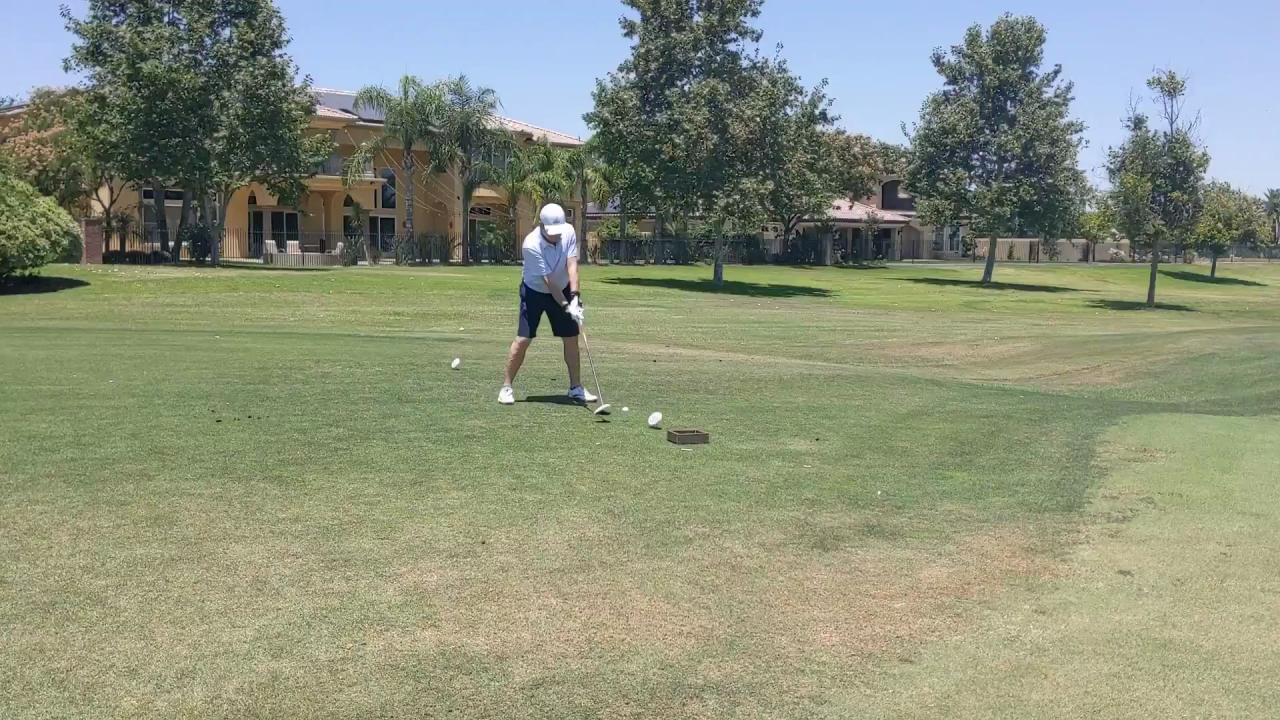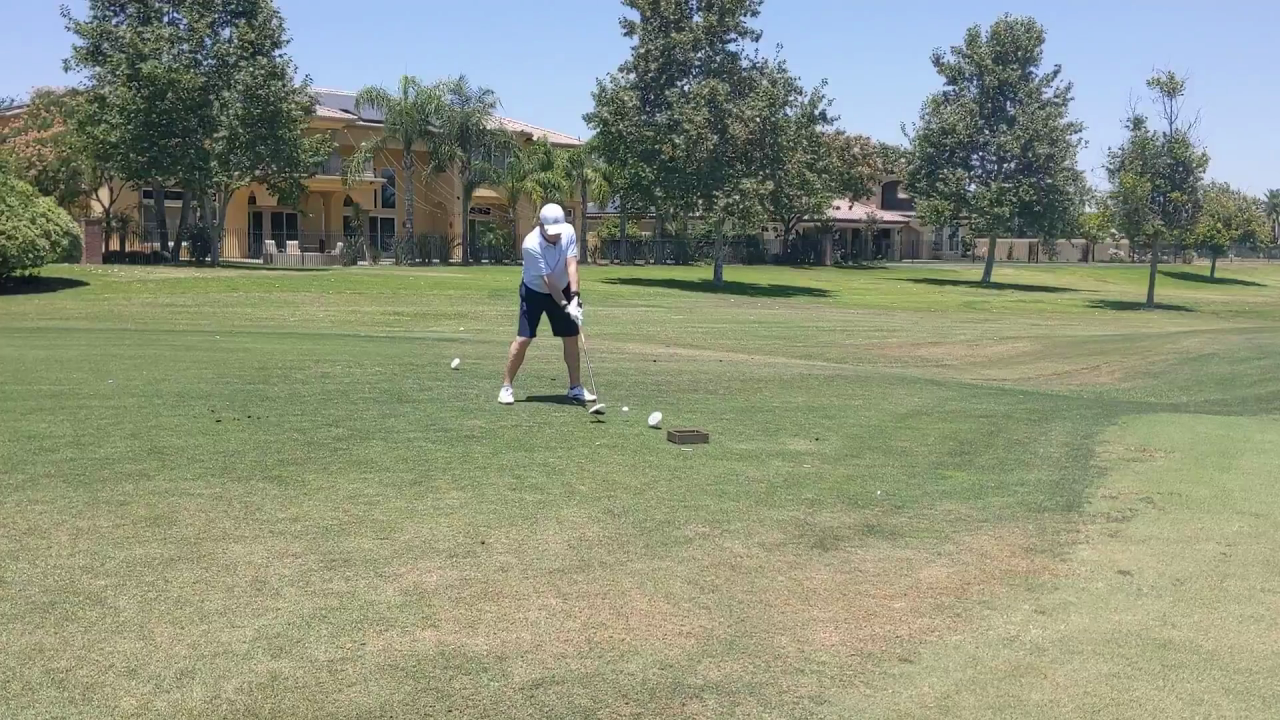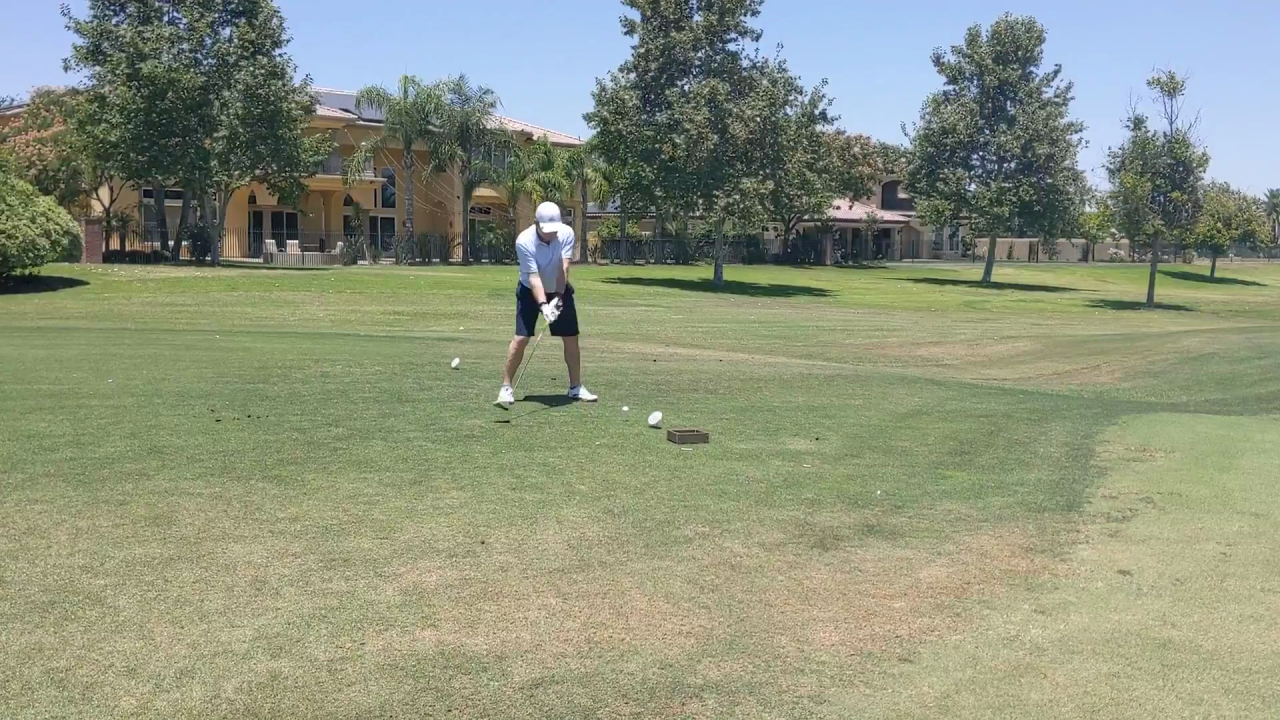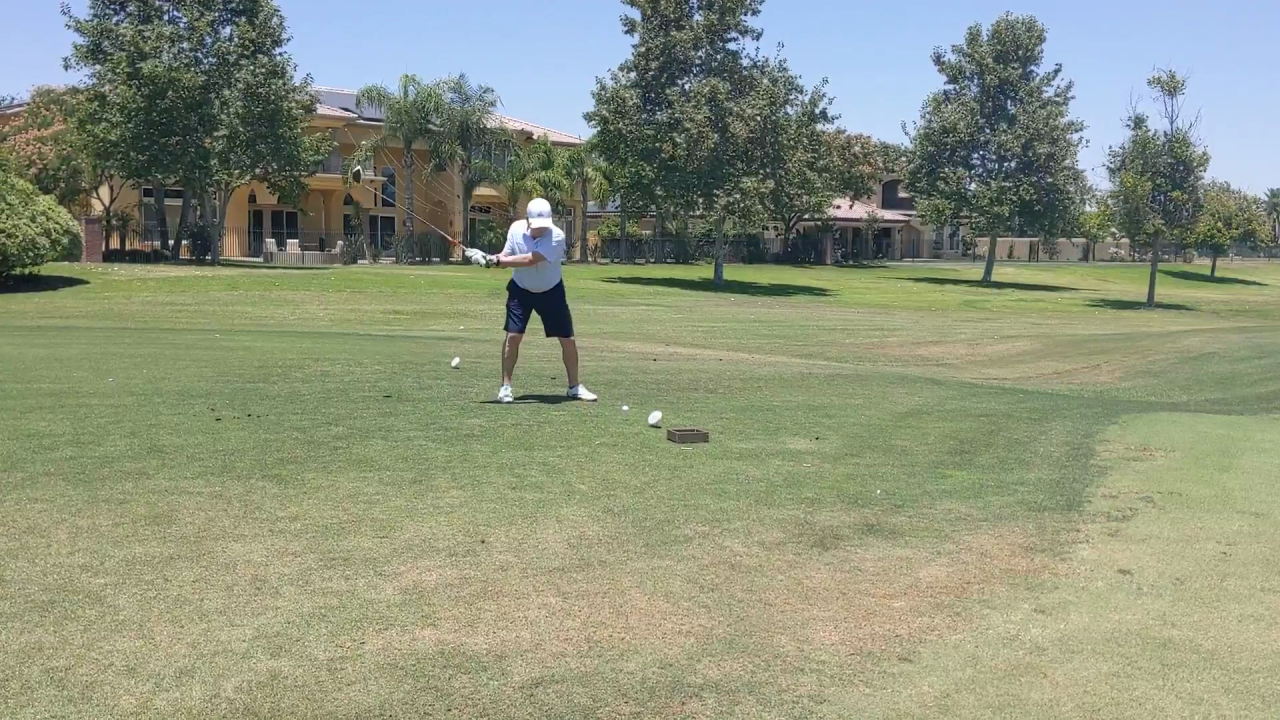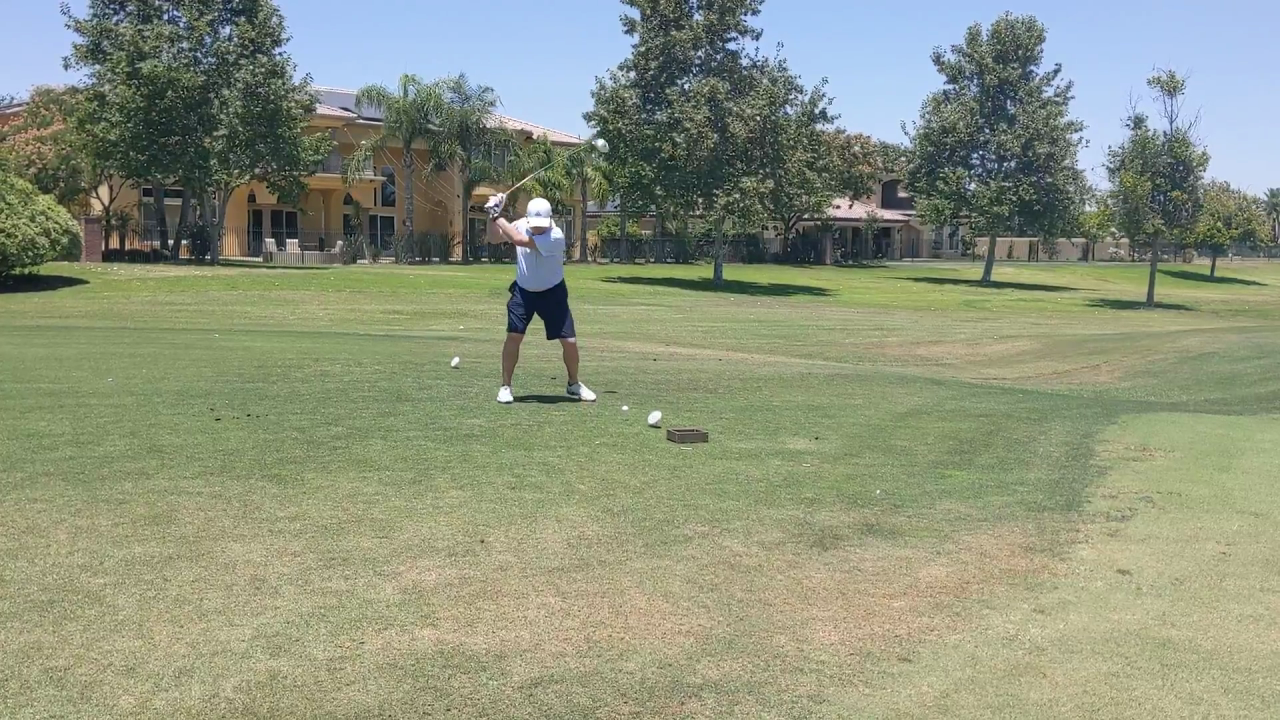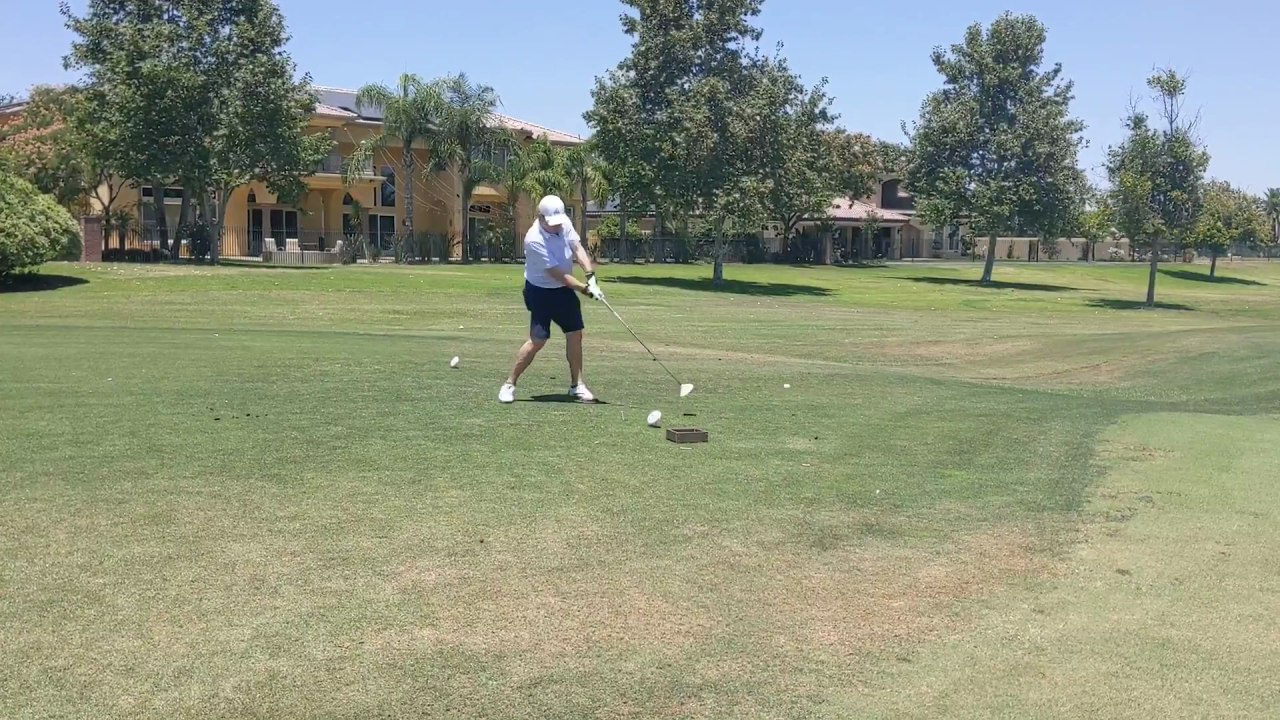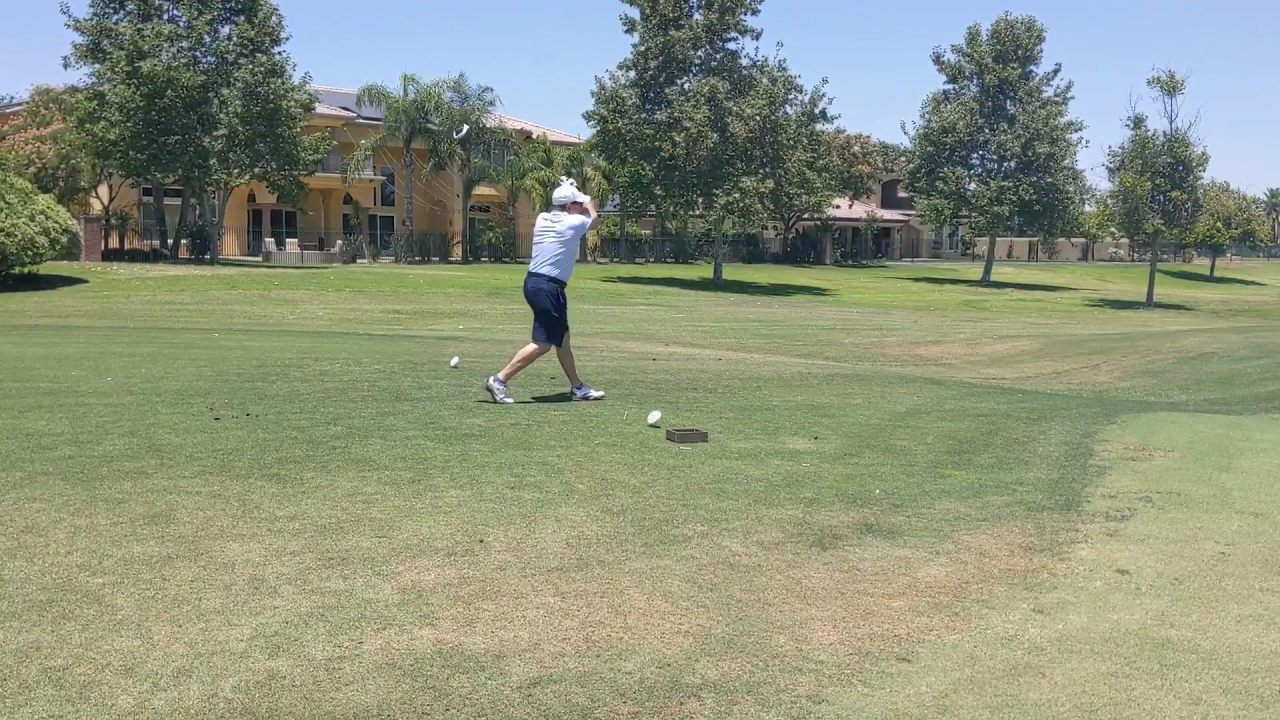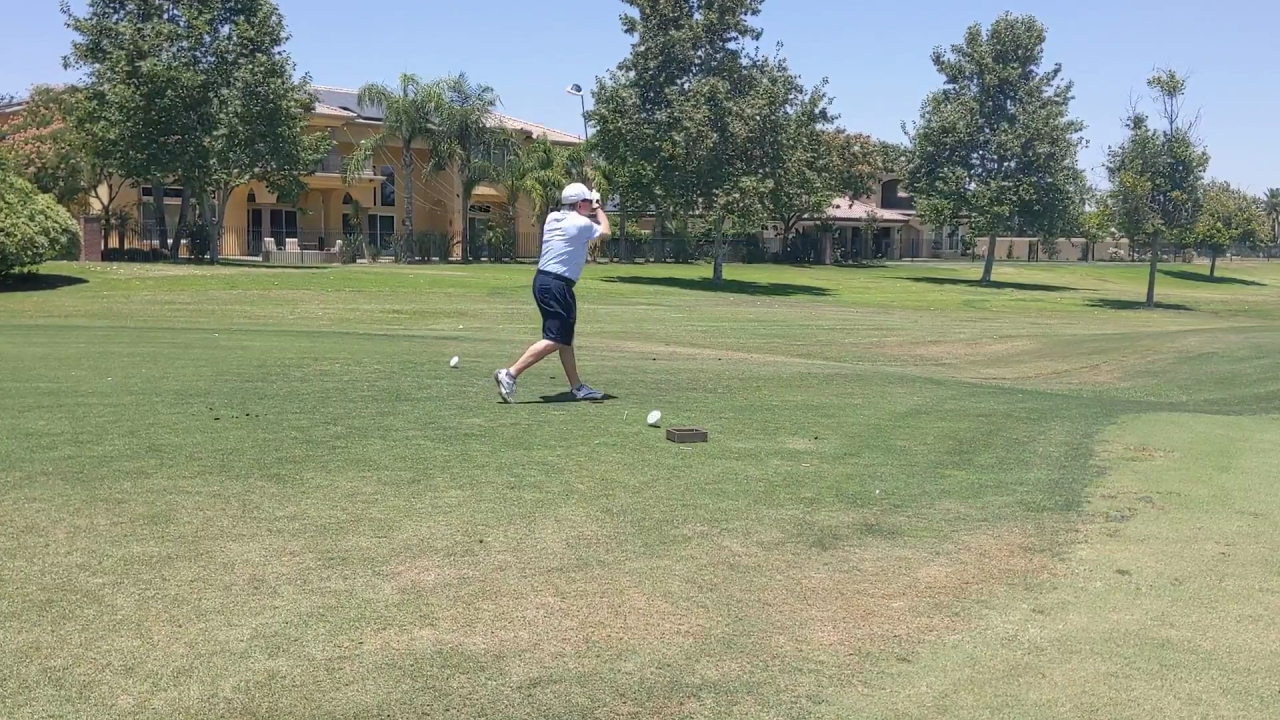
dt=0.3s
person 1, frame 1
left shoulder: (569, 232)
right shoulder: (531, 245)
left elbow: (572, 266)
right elbow: (548, 280)
left wrist: (575, 296)
right wrist: (566, 305)
left hip: (562, 290)
right hip: (534, 293)
left knee: (571, 338)
right knee: (523, 339)
left ankle: (575, 387)
right ankle: (507, 386)
person 1, frame 2
left shoulder: (569, 232)
right shoulder: (531, 245)
left elbow: (571, 266)
right elbow: (547, 280)
left wrist: (575, 296)
right wrist: (565, 305)
left hip: (562, 290)
right hip: (534, 292)
left knee: (571, 338)
right knee: (523, 339)
left ankle: (575, 387)
right ankle: (507, 386)
person 1, frame 3
left shoulder: (567, 234)
right shoulder: (524, 241)
left elbow: (563, 268)
right elbow: (533, 276)
left wrist: (558, 298)
right wrist: (543, 304)
left hip: (559, 292)
right hip: (531, 292)
left knee: (572, 338)
right knee: (521, 338)
left ankle: (576, 387)
right ankle: (506, 386)
person 1, frame 4
left shoulder: (557, 237)
right shoulder: (516, 229)
left elbow: (529, 260)
right elbow: (506, 257)
left wrist: (494, 260)
right wrist: (488, 259)
left hip: (551, 291)
right hip: (521, 290)
left knee: (568, 339)
right knee: (513, 336)
left ankle: (574, 386)
right ankle: (505, 386)
person 1, frame 5
left shoulder: (556, 237)
right shoulder: (521, 225)
left elbow: (520, 240)
right elbow: (494, 238)
left wrist: (497, 217)
right wrist: (493, 215)
left hip: (553, 293)
right hip: (524, 292)
left knee: (570, 342)
right knee: (513, 336)
left ankle: (573, 384)
right ankle: (506, 386)
person 1, frame 6
left shoulder: (565, 225)
right shoulder: (533, 239)
left elbow: (579, 251)
right elbow: (559, 274)
left wrist: (590, 276)
right wrist: (585, 288)
left hip: (563, 291)
right hip: (539, 293)
left knee: (575, 334)
right knee: (538, 340)
left ankle: (577, 385)
right ankle: (510, 384)
person 1, frame 7
left shoulder: (543, 219)
right shoulder: (573, 224)
right elbow: (594, 216)
right wrist: (585, 201)
left hip: (536, 283)
right hip: (547, 288)
left knee: (562, 337)
right knee: (542, 343)
left ankle: (577, 387)
right ankle: (500, 380)
person 1, frame 8
left shoulder: (553, 218)
right shoulder: (580, 224)
right elbow: (605, 231)
left wrist: (592, 209)
right wrist: (599, 208)
left hip: (545, 281)
right hip: (556, 286)
left knee: (566, 338)
right knee: (553, 340)
left ankle: (577, 387)
right ankle: (510, 374)
